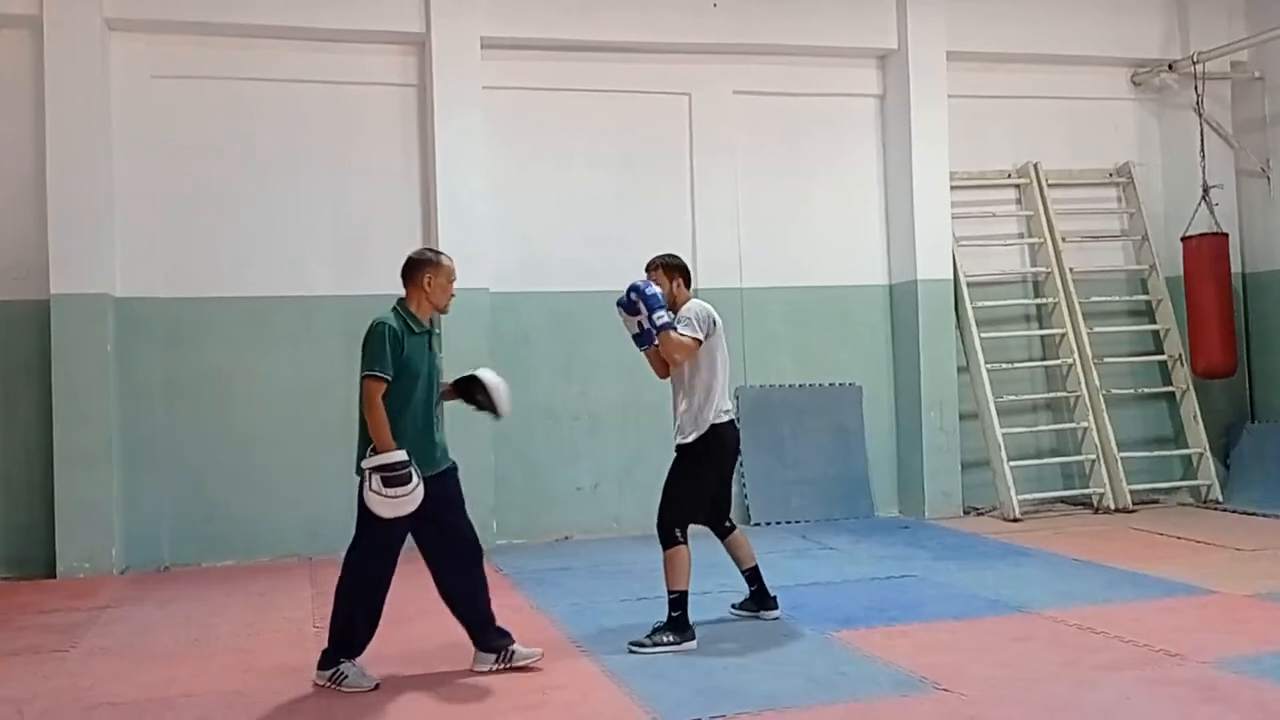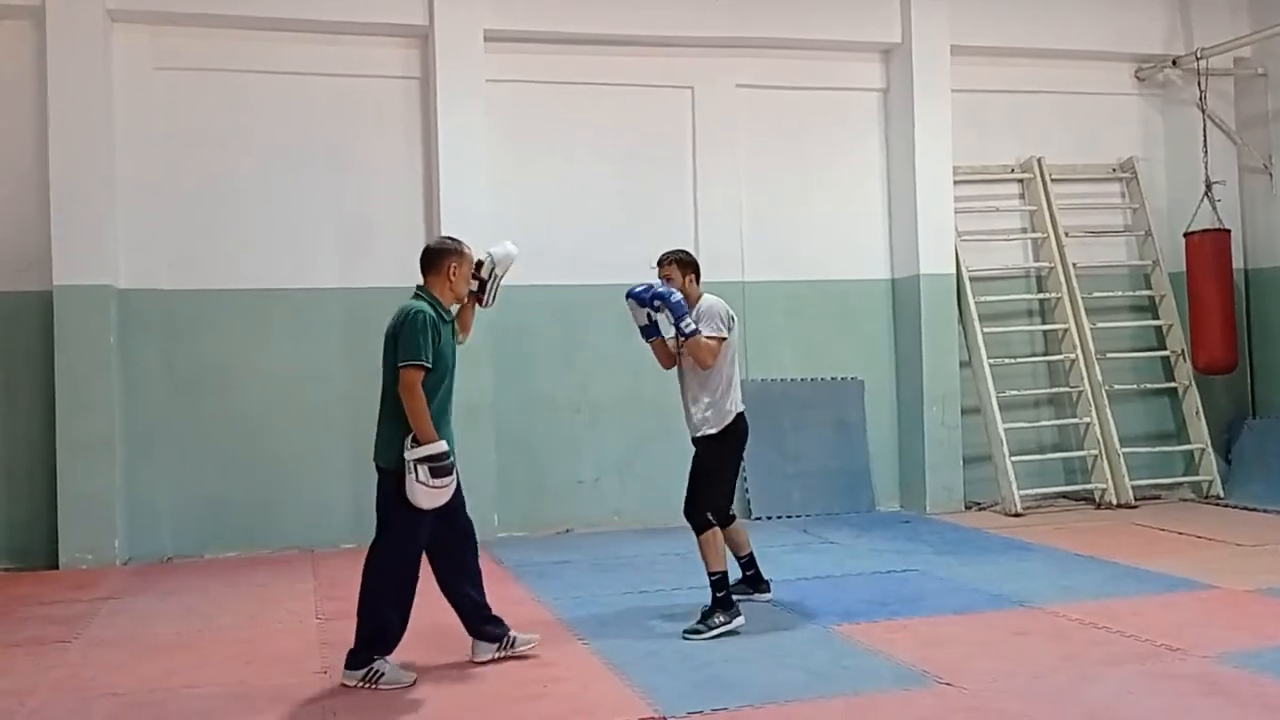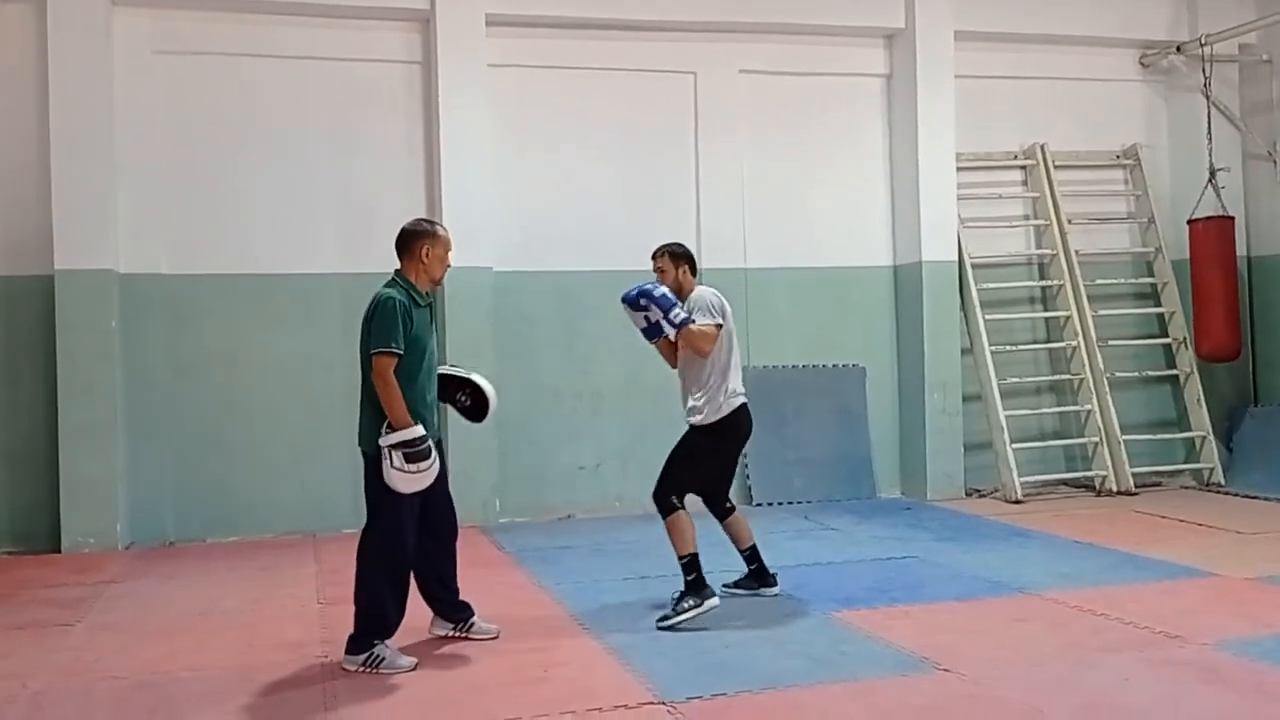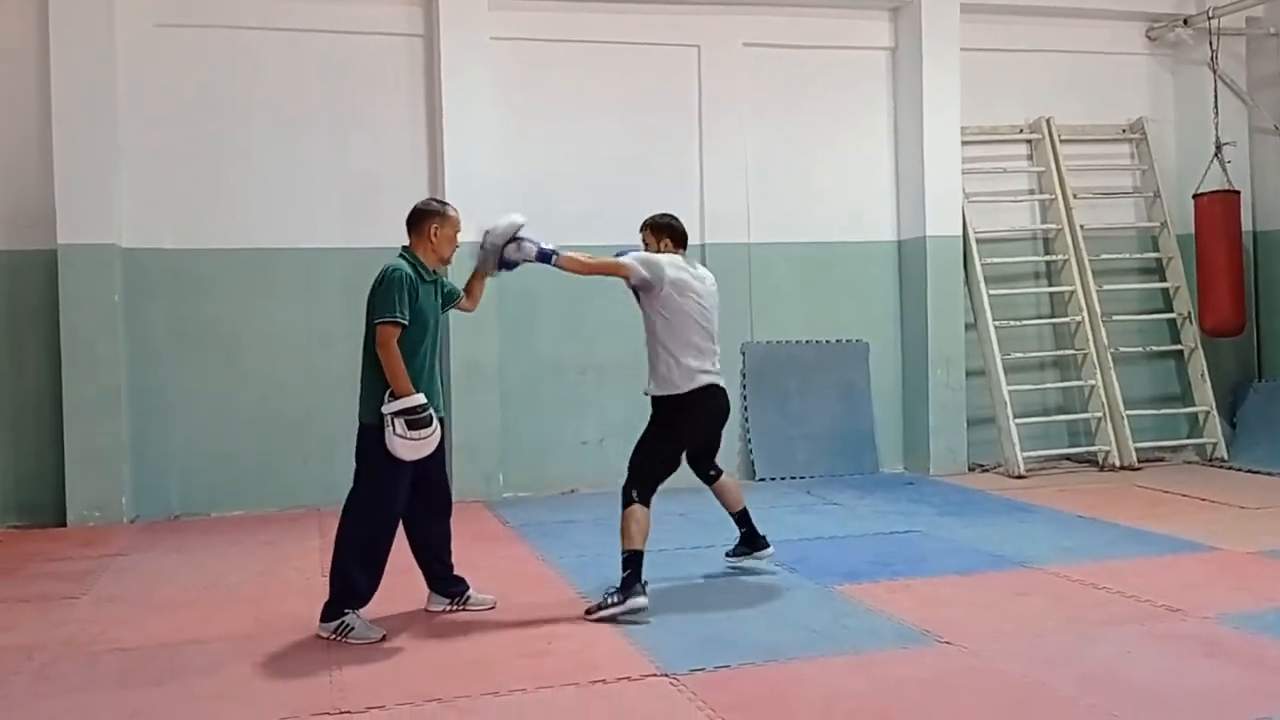
dt=1s
person 1, frame 1
left shoulder: (428, 331)
right shoulder: (386, 330)
right elbow: (372, 397)
left wrist: (459, 391)
right wrist: (389, 460)
left hip: (436, 468)
left knee: (461, 555)
right knee: (370, 566)
left ankle: (491, 645)
right ankle: (335, 661)
person 1, frame 2
left shoulder: (439, 315)
right shoulder: (419, 316)
left elbow: (458, 334)
right elbow: (409, 386)
left wrist: (473, 299)
right wrist: (432, 446)
left hip: (436, 457)
right hip: (409, 461)
left knee: (457, 545)
right knee: (396, 558)
left ankle: (488, 635)
right ankle: (364, 660)
person 1, frame 3
left shoulder: (420, 302)
right shoulder: (390, 302)
right elbow: (382, 373)
left wrist: (444, 381)
right wrist: (408, 432)
left hip: (423, 441)
left knee: (438, 528)
right knee: (390, 541)
left ankle: (451, 614)
right ankle: (366, 645)
person 1, frame 4
left shoulder: (431, 280)
right shoulder: (398, 275)
left elbow: (468, 301)
right elbow: (385, 343)
left wrist: (487, 265)
right wrist: (410, 402)
left hip: (422, 415)
right hip: (390, 419)
left knee: (433, 504)
right knee: (373, 511)
left ankle: (445, 588)
right ankle: (339, 611)
person 2, frame 1
left shoulder: (696, 311)
right shoulder: (682, 317)
left elbow: (678, 355)
right elbow: (665, 369)
left wrist: (657, 312)
right wrist: (639, 328)
left hip: (707, 436)
right hip: (716, 435)
left knee: (670, 524)
right knee: (719, 520)
left ankle: (678, 625)
right ankle: (762, 597)
person 2, frame 2
left shoulder: (713, 308)
right shoulder: (689, 314)
left elbow: (706, 358)
right elbow: (668, 361)
left wrist: (681, 318)
right wrist: (647, 321)
left hip: (722, 426)
right hip: (710, 429)
left knee: (699, 511)
right knee: (717, 510)
left ankle: (723, 607)
right ankle: (754, 580)
person 2, frame 3
left shoulder: (705, 297)
right shoulder: (689, 305)
left elbow: (704, 345)
right elbow: (675, 358)
left wrist: (672, 312)
right wrist: (649, 324)
left hip: (720, 418)
right hip: (722, 420)
left knee: (668, 494)
right knee: (717, 500)
left ankle: (695, 589)
right ankle: (760, 575)
person 2, frame 4
left shoulder: (656, 268)
right shoulder: (705, 277)
left elbow: (594, 266)
left wrist: (540, 252)
right wrist: (634, 286)
left hip: (679, 399)
right hip: (714, 397)
left knee: (637, 489)
right knee: (706, 466)
left ankle: (631, 585)
right ankle: (752, 539)
